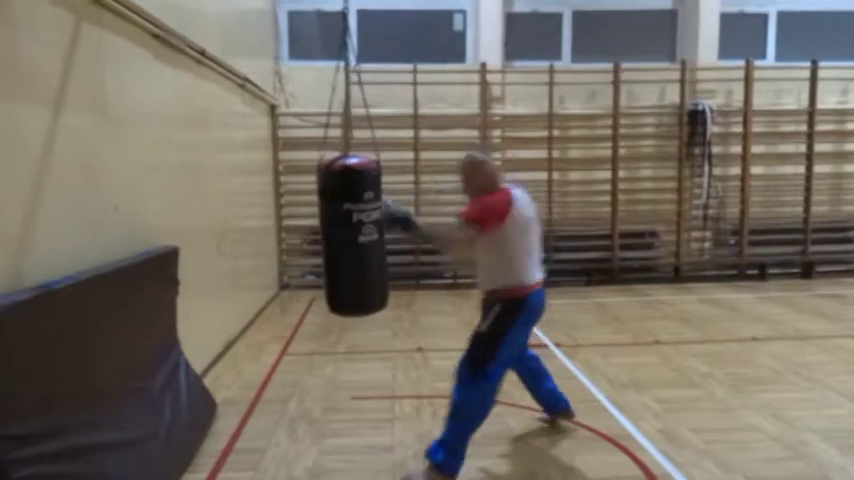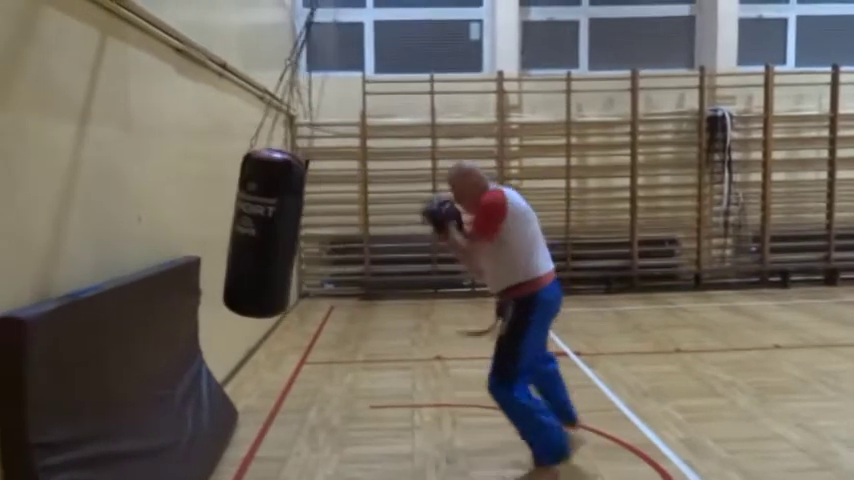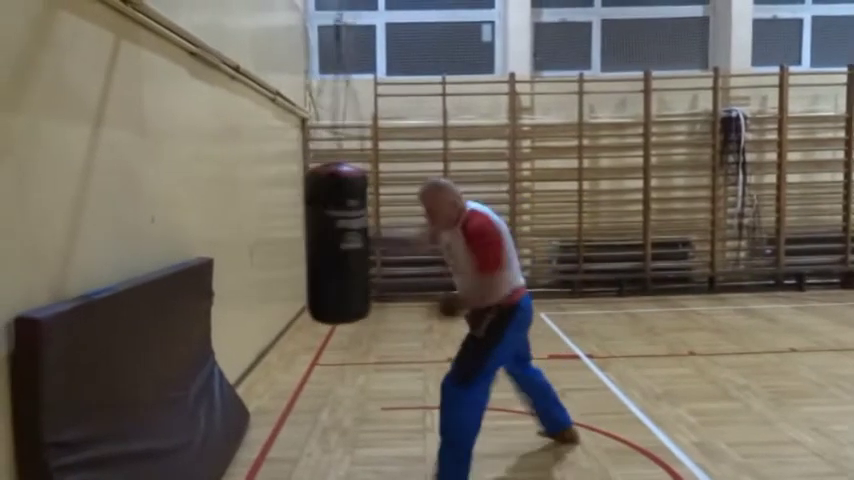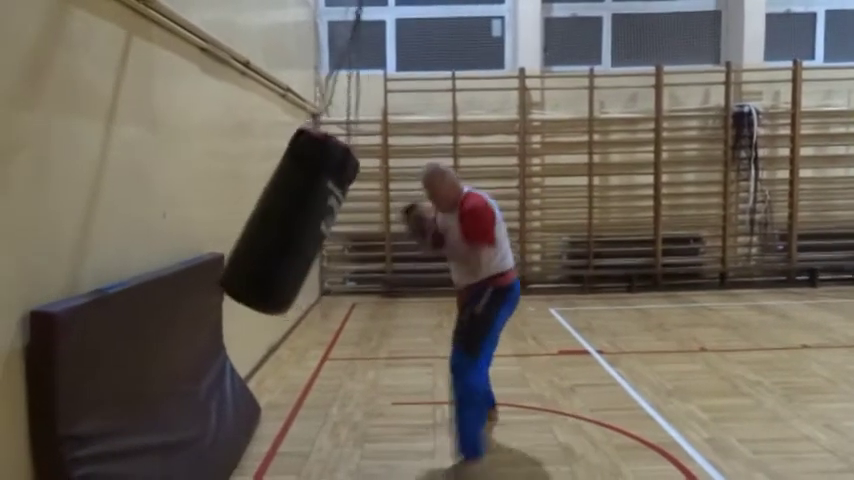
dt=0.7s
person 1, frame 1
left shoulder: (498, 202)
right shoulder: (516, 197)
left elbow: (455, 238)
left wrist: (410, 223)
left hip: (513, 302)
right hip: (527, 296)
left knee: (476, 375)
right knee: (518, 355)
right ankle: (559, 407)
person 1, frame 2
left shoulder: (492, 203)
right shoulder: (498, 200)
left elbow: (471, 258)
right elbow: (475, 253)
left wrist: (446, 227)
right wrist: (451, 225)
left hip: (528, 299)
right hip: (541, 292)
left knee: (505, 383)
right knee: (535, 357)
left ankle: (553, 453)
right ankle: (565, 420)
person 1, frame 3
left shoulder: (479, 226)
right shoulder: (452, 219)
left elbow: (492, 287)
left wrist: (459, 301)
left hip: (503, 312)
right hip: (504, 310)
left knee: (460, 389)
right knee: (520, 368)
right ankle: (561, 428)
person 1, frame 4
left shoulder: (475, 206)
right shoulder: (444, 209)
left elbow: (476, 261)
right elbow: (434, 243)
left wrist: (443, 244)
right wrist: (419, 226)
left hip: (496, 290)
right hip: (476, 290)
left knee: (465, 364)
right knee: (465, 352)
left ankle: (472, 455)
right ankle: (484, 407)
